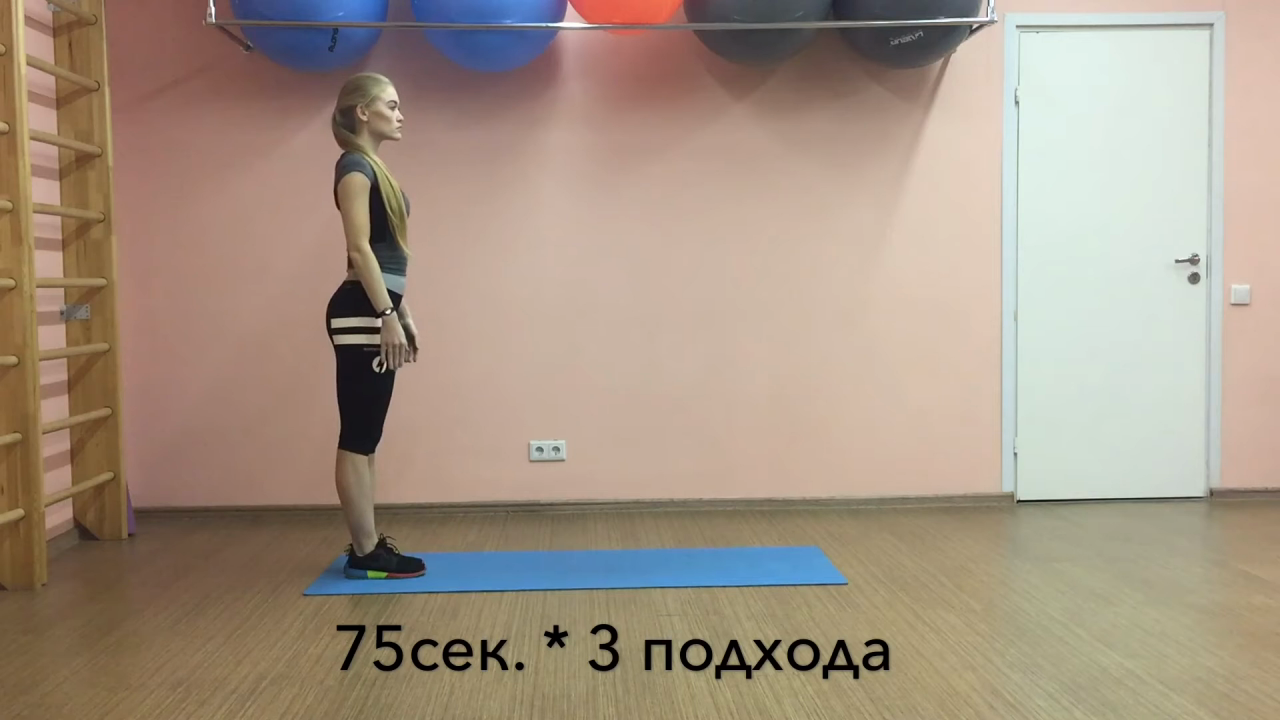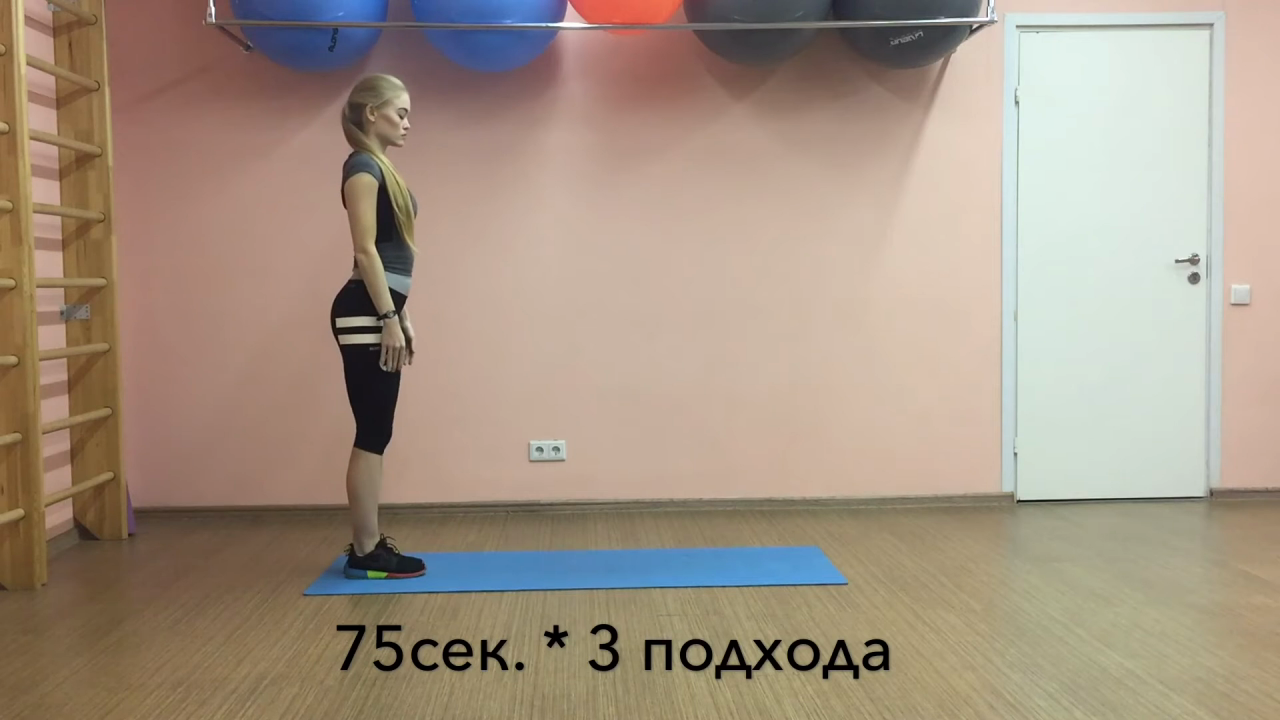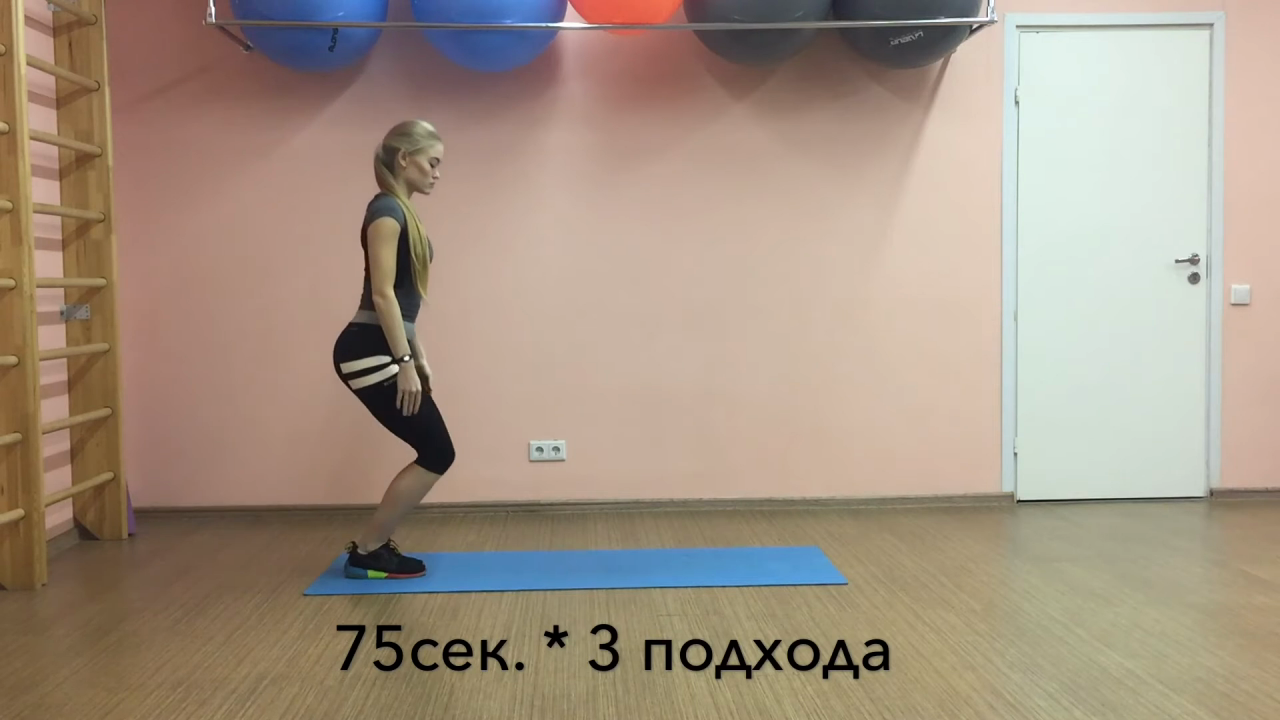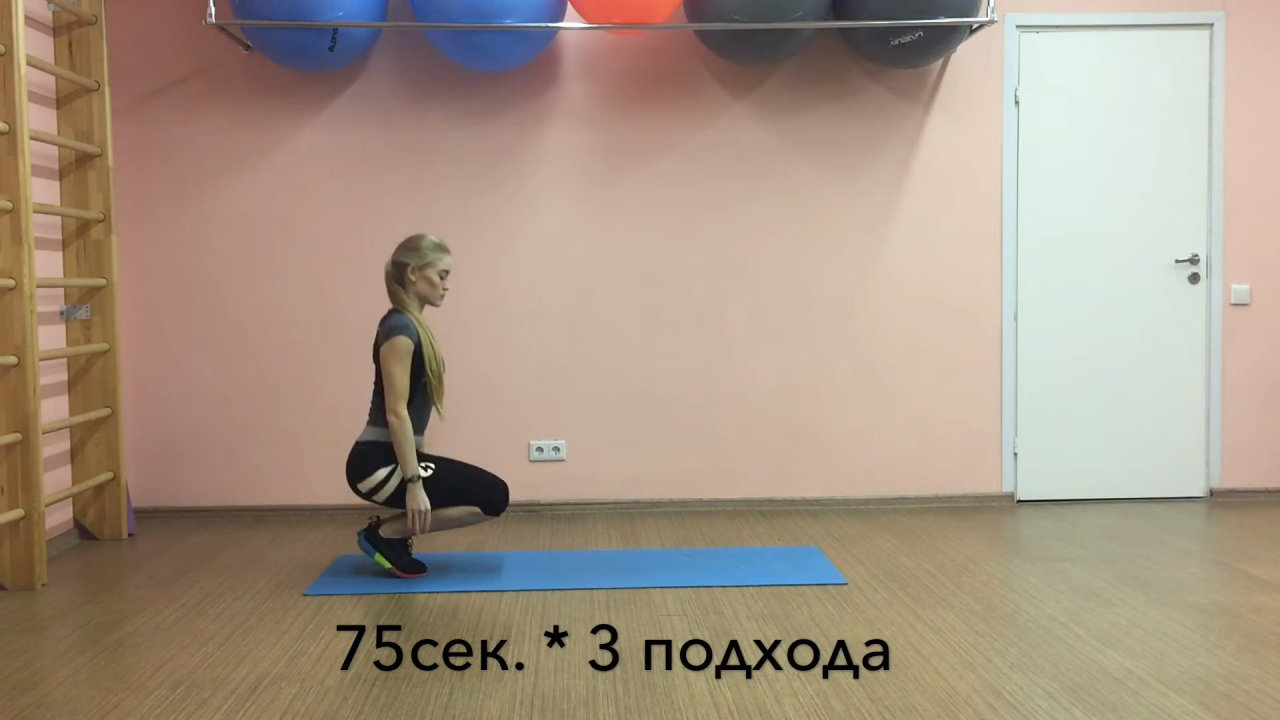
dt=0.4s
person 1, frame 1
left shoulder: (372, 167)
right shoulder: (355, 167)
right elbow: (360, 250)
left wrist: (404, 315)
right wrist: (388, 317)
left hip: (376, 311)
right hip: (361, 314)
left knee: (366, 437)
right knee: (357, 438)
left ankle: (369, 546)
right ankle: (365, 554)
person 1, frame 2
left shoulder: (379, 167)
right shoulder: (362, 167)
right elbow: (366, 250)
left wrist: (401, 317)
right wrist: (389, 319)
left hip: (379, 310)
right hip: (365, 313)
left knee: (375, 436)
right knee: (373, 436)
left ankle: (369, 546)
right ankle: (365, 554)
person 1, frame 3
left shoulder: (400, 211)
right shoulder: (386, 210)
right elbow: (382, 294)
left wrist: (418, 354)
right wrist: (404, 363)
left hip: (380, 349)
right hip: (369, 351)
left knee: (432, 453)
right knee: (438, 453)
left ankle: (375, 546)
right ankle: (367, 552)
person 1, frame 4
left shoulder: (409, 324)
right shoulder: (399, 329)
right elbow: (396, 413)
left wrist: (415, 471)
right wrist: (414, 484)
left hip: (387, 457)
right hip: (378, 463)
left knee: (486, 492)
right knee: (493, 496)
left ankle: (392, 532)
right ankle: (386, 533)
